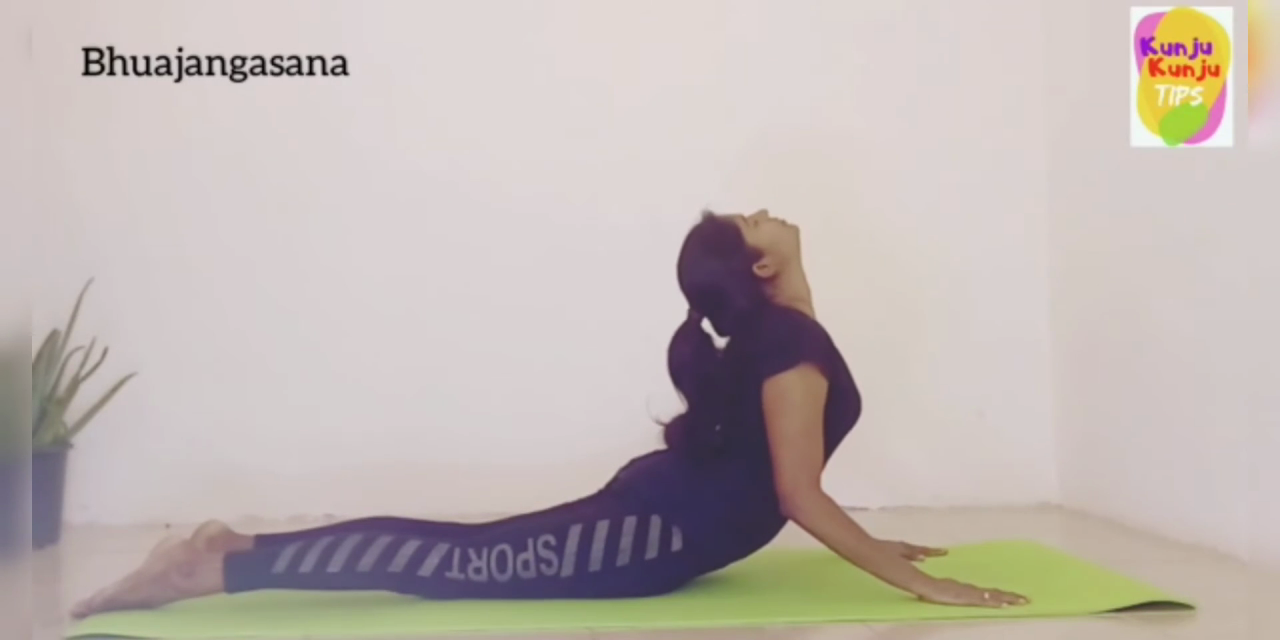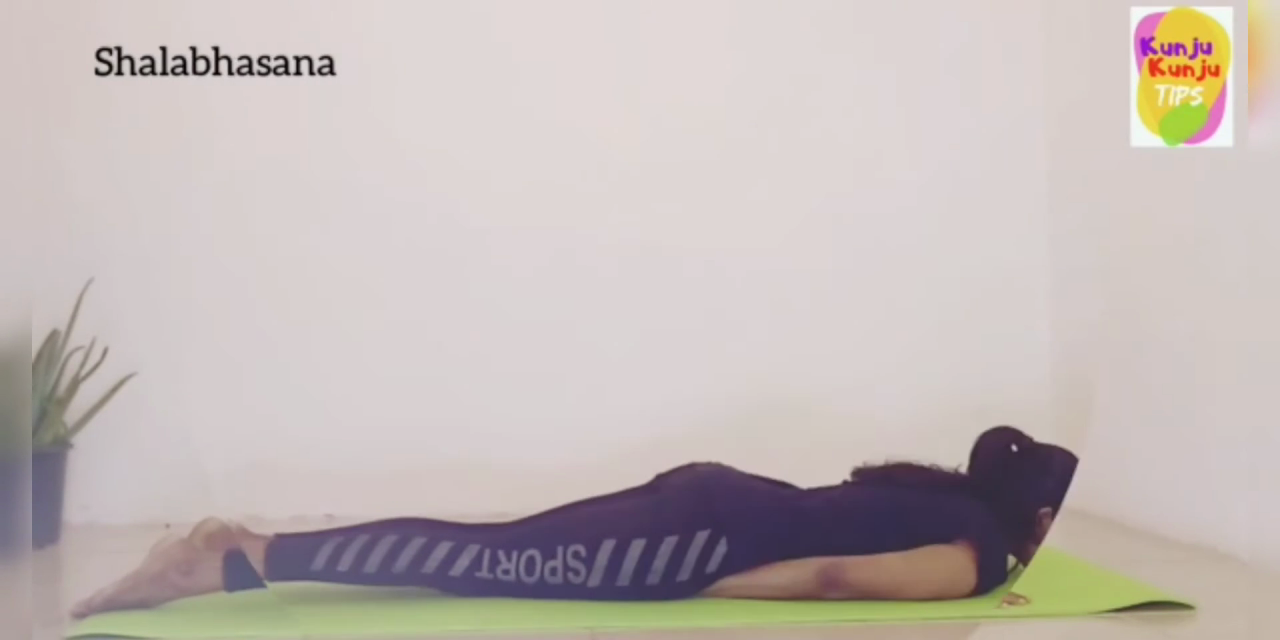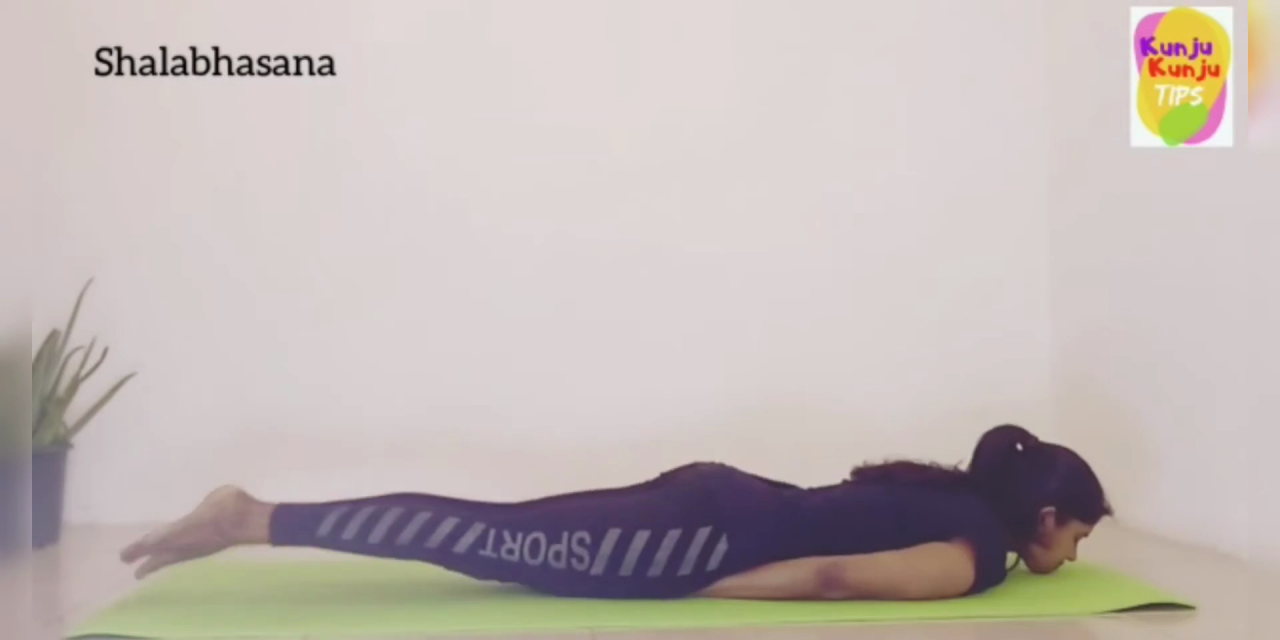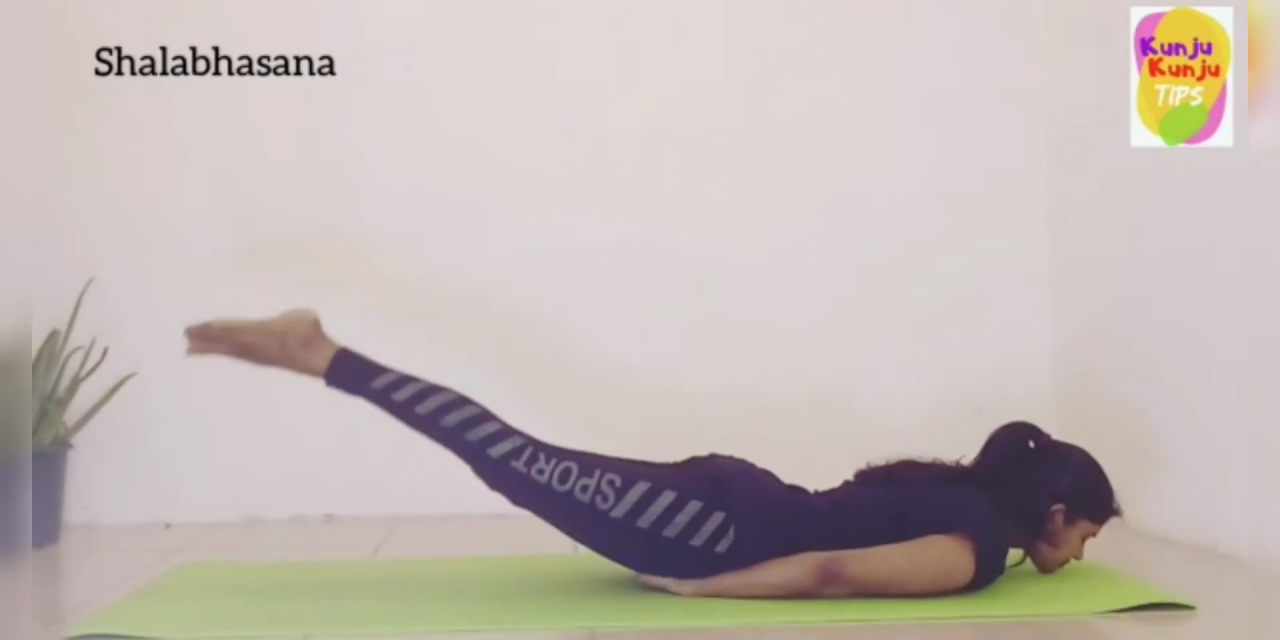
dt=0.3s
person 1, frame 1
left shoulder: (772, 333)
right shoulder: (792, 345)
left elbow: (779, 476)
right elbow: (800, 498)
left wrist: (877, 546)
right wrist: (918, 582)
left hip: (657, 505)
right hip: (658, 534)
left knee: (456, 547)
right knee: (456, 565)
left ankle: (234, 547)
right ankle: (206, 572)
person 1, frame 2
left shoulder: (953, 498)
right shoulder: (970, 556)
right elbow: (833, 572)
right wrist: (712, 593)
left hip: (705, 504)
right hip: (701, 542)
left knee: (476, 546)
right knee: (478, 560)
left ankle: (243, 544)
right ankle: (230, 561)
person 1, frame 3
left shoulder: (965, 496)
right shoulder: (978, 556)
right elbow: (834, 575)
right wrist: (708, 595)
left hip: (714, 499)
right hip: (712, 536)
left knee: (491, 529)
right knee: (490, 541)
left ankle: (260, 516)
right ankle: (256, 521)
person 1, frame 4
left shoulder: (971, 497)
right shoulder: (977, 548)
right elbow: (832, 570)
right wrist: (697, 589)
left hip: (727, 503)
right hip: (720, 528)
left knee: (521, 463)
right knee: (514, 460)
left ankle: (317, 348)
right ankle: (314, 352)
